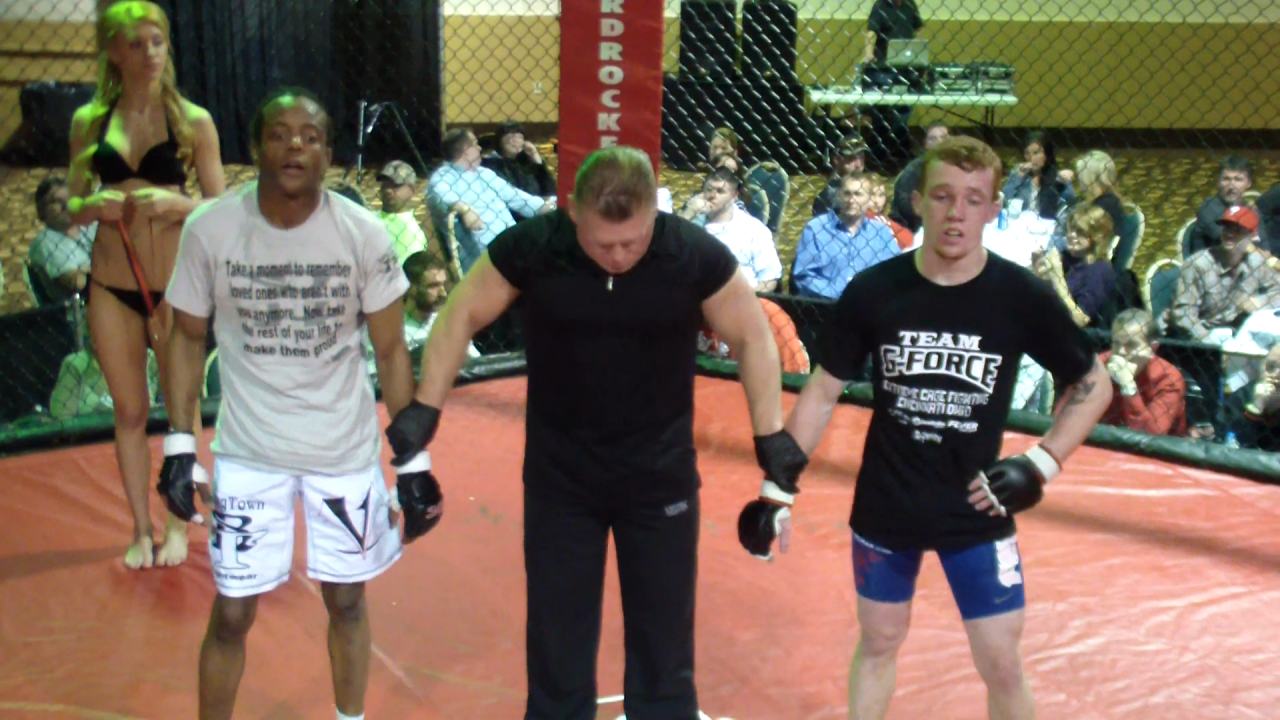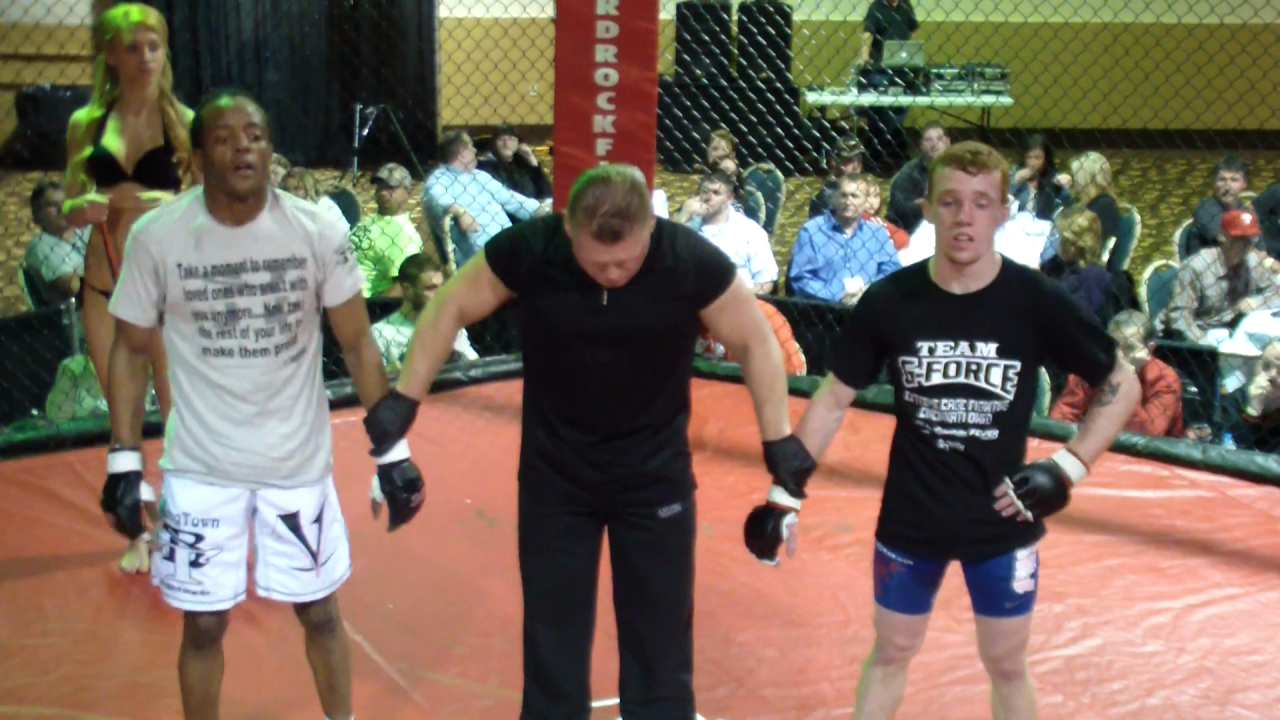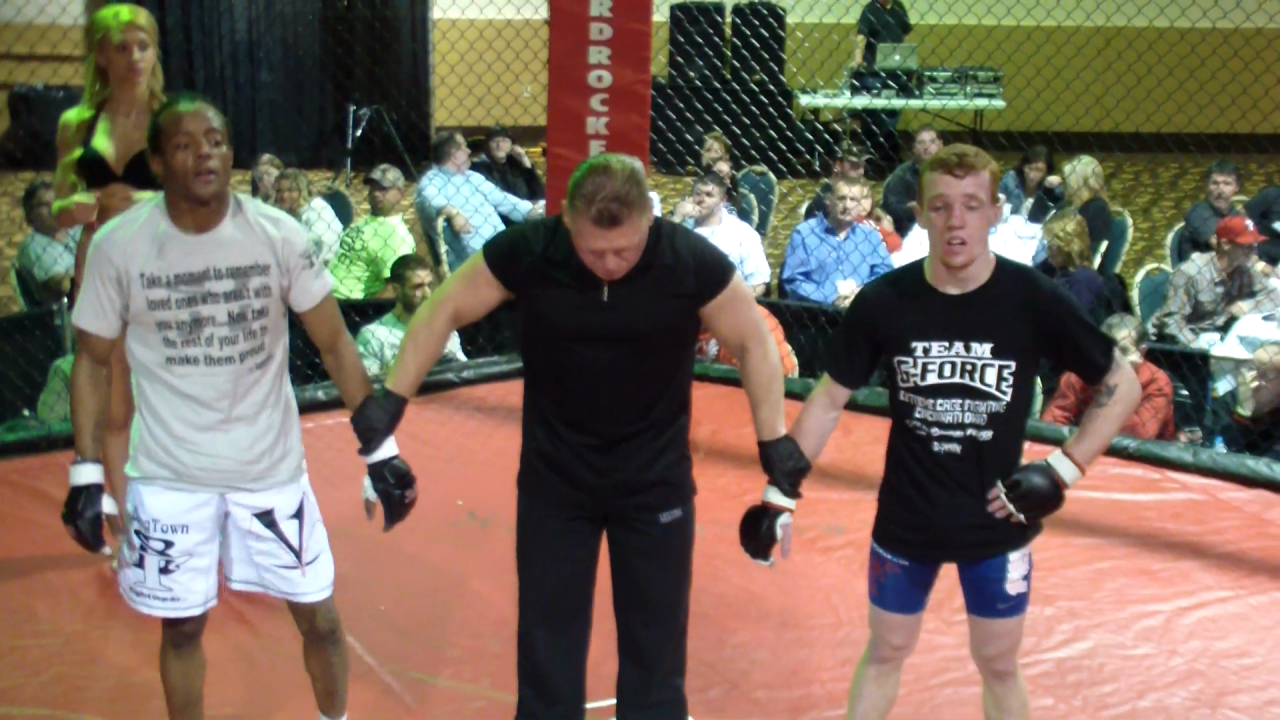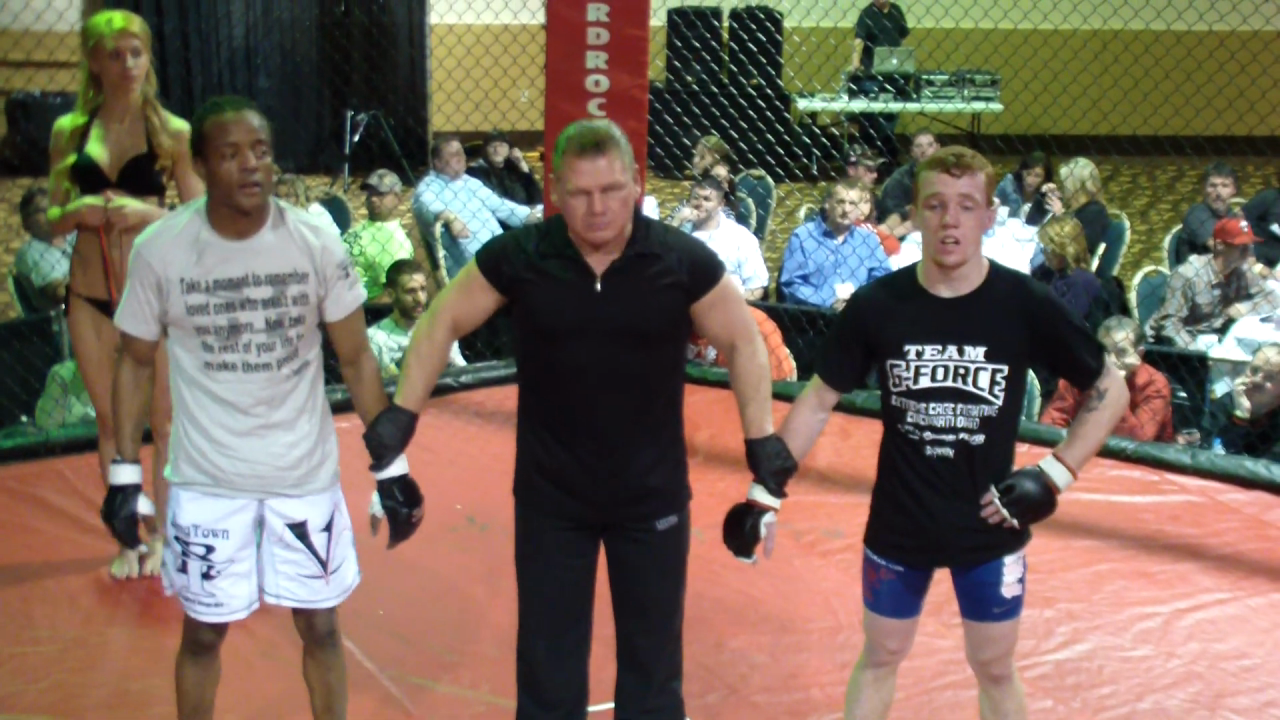
dt=0.4s
person 1, frame 1
left shoulder: (363, 234)
right shoulder: (209, 228)
left elbow: (392, 350)
right elbow: (188, 337)
left wrist: (412, 459)
right wrist: (178, 445)
left hip: (344, 450)
right hip: (248, 452)
left knee: (345, 598)
right knee: (231, 613)
person 1, frame 2
left shoulder: (317, 230)
right shoulder: (155, 236)
left elbow: (357, 343)
right elbow: (131, 350)
left wrist: (391, 449)
right wrist: (123, 462)
left hip: (298, 462)
right hip: (200, 468)
left knee: (318, 611)
right knee: (203, 624)
person 1, frame 3
left shoulder: (278, 234)
right shoulder: (117, 245)
left elbow: (335, 344)
right elbow: (94, 361)
left wrist: (380, 447)
right wrist: (86, 473)
left hip: (271, 465)
right hip: (168, 473)
left knee: (318, 616)
right knee: (180, 625)
person 1, frame 4
left shoulder: (317, 242)
right shoulder: (158, 249)
left elbow: (356, 358)
right elbow: (135, 362)
left wrist: (391, 464)
right wrist: (124, 473)
left hip: (306, 473)
right hip: (206, 478)
left knee: (320, 625)
right knee: (203, 631)
person 2, frame 1
left shoulder: (1021, 295)
right shoulder: (872, 291)
left elbow: (1095, 384)
right elbow: (823, 392)
left wrist: (1039, 464)
right wrist: (778, 489)
left hip: (977, 513)
right hip: (885, 509)
left knee: (1002, 665)
right knee: (878, 644)
person 2, frame 2
left shoulder: (1037, 300)
right shoulder: (888, 300)
left elbow: (1121, 385)
right elbow: (833, 399)
left wrist: (1067, 468)
right wrist: (787, 493)
left hip: (1001, 521)
right hip: (909, 518)
left knee: (1006, 664)
right knee: (891, 653)
person 2, frame 3
left shoulder: (1033, 299)
right shoulder: (882, 300)
left elbow: (1121, 384)
right elbow: (828, 400)
left wrist: (1062, 470)
right wrist: (780, 494)
left hip: (996, 522)
right hip: (904, 518)
left knee: (998, 664)
right knee: (885, 652)
person 2, frame 4
left shoulder: (1026, 304)
right shoulder: (875, 304)
left elbow: (1111, 390)
right elbow: (818, 400)
left wrist: (1053, 475)
right wrist: (766, 493)
left hip: (989, 528)
right hip: (897, 523)
left knee: (994, 668)
right knee: (880, 657)
person 3, frame 1
left shoulder: (696, 254)
right shoulder: (530, 247)
left elbow: (753, 339)
right elbow: (459, 318)
left wrist: (772, 436)
right wrist: (425, 410)
left hip: (661, 479)
right hip: (559, 479)
left knee: (663, 638)
right knee: (557, 640)
person 3, frame 2
left shoulder: (693, 260)
right shoulder: (526, 249)
left elbow: (756, 343)
right elbow: (448, 311)
left wrist: (779, 442)
right wrist: (404, 401)
left hip: (657, 477)
right hip: (554, 477)
left knee: (660, 638)
right knee: (551, 638)
person 3, frame 3
left shoulder: (692, 261)
right shoulder: (525, 250)
left elbow: (754, 343)
right elbow: (442, 312)
left wrist: (775, 441)
right wrist: (391, 399)
left hip: (657, 482)
right hip: (553, 481)
left knee: (656, 642)
right knee: (548, 643)
person 3, frame 4
left shoulder: (684, 260)
right shoulder: (517, 256)
left elbow: (742, 343)
right elbow: (441, 323)
left wrist: (761, 440)
right wrist: (402, 414)
left hip: (653, 492)
right hip: (550, 493)
left knee: (653, 650)
right knee: (549, 653)
person 4, frame 1
left shoulder: (193, 120)
right shoulder: (88, 120)
right elbow: (72, 205)
left wrist: (174, 202)
right wrist: (94, 205)
left hip: (176, 282)
right hip: (110, 285)
left knee: (181, 410)
right knee: (129, 412)
left ankle: (177, 525)
right ankle: (141, 530)
person 4, frame 2
left shoulder: (186, 123)
right shoulder: (84, 123)
right elbow: (68, 207)
left wrist: (170, 204)
right wrist: (83, 208)
right hip: (104, 287)
left knee: (176, 411)
right ankle: (135, 533)
person 4, frame 3
right shoulder: (75, 124)
right elbow: (58, 210)
left wrist: (155, 204)
right wrist: (71, 209)
right knee: (112, 415)
right ankle: (123, 526)
person 4, frame 4
left shoulder: (172, 131)
right shoulder: (68, 130)
right elbow: (52, 220)
left wrist: (146, 213)
right wrist: (75, 212)
right hip: (89, 295)
left knee: (163, 419)
right knee: (110, 421)
left ankle: (164, 533)
right ankle: (127, 537)
